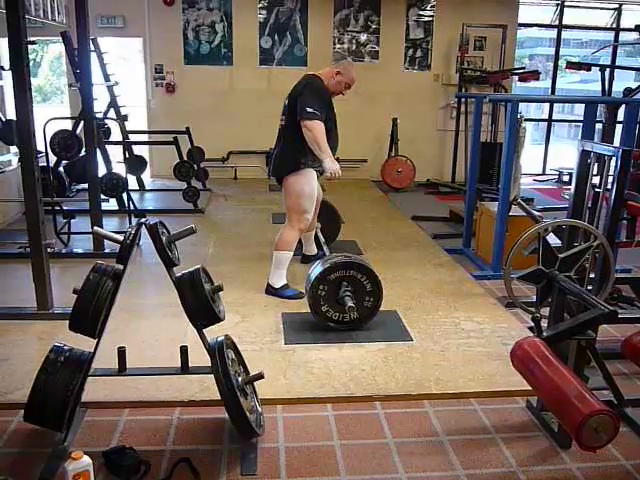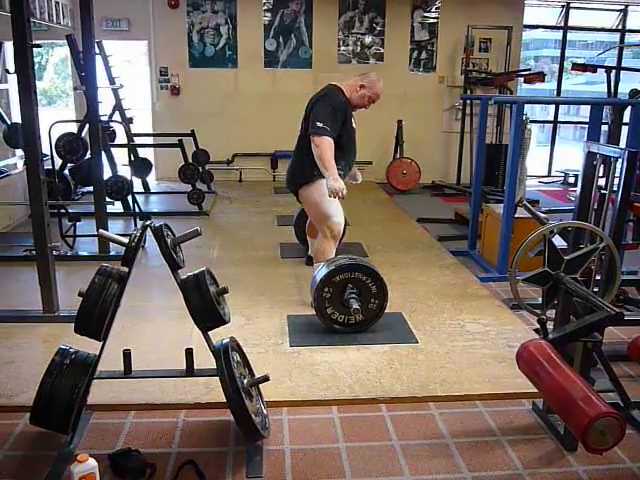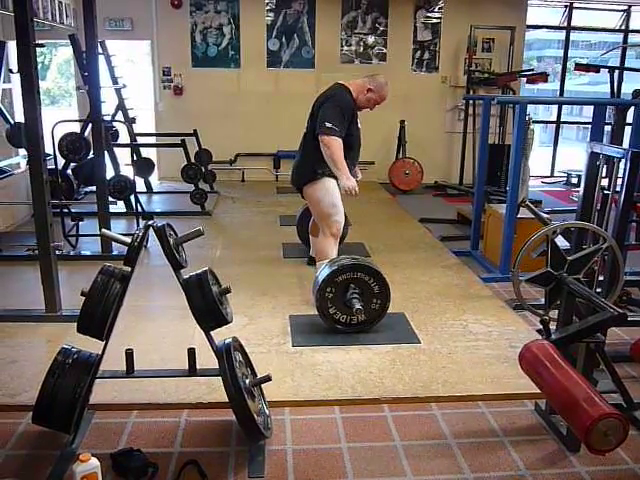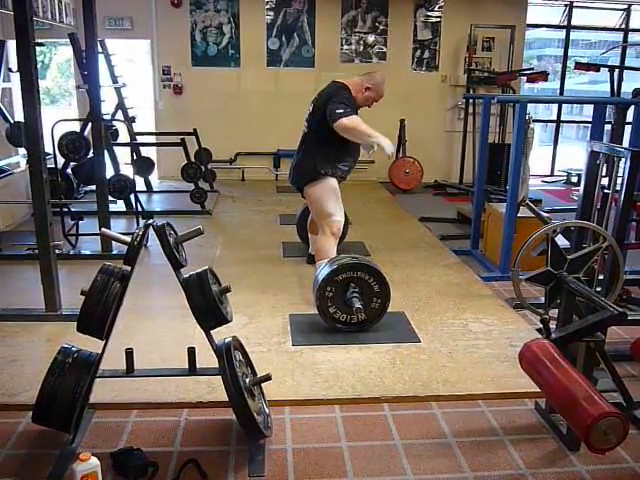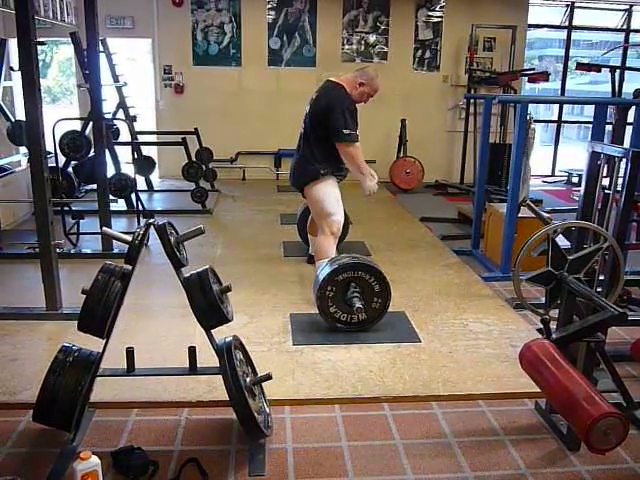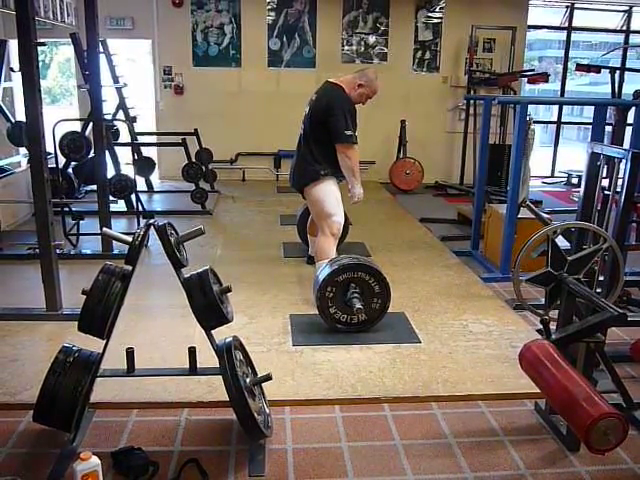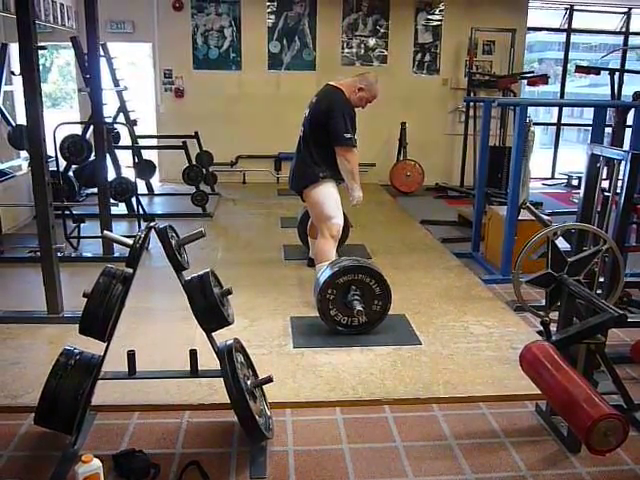
dt=0.7s
person 1, frame 1
left shoulder: (311, 87)
right shoulder: (315, 89)
right elbow: (311, 125)
left wrist: (323, 157)
right wrist: (327, 158)
left hip: (298, 162)
right hip: (298, 164)
left knee: (314, 203)
right knee: (297, 221)
left ankle: (310, 252)
right ankle: (276, 282)
person 1, frame 2
left shoulder: (341, 101)
right shoulder: (331, 101)
right elbow: (320, 139)
left wrist: (349, 169)
right wrist: (332, 177)
left hip: (319, 174)
right hip: (313, 175)
left knee: (320, 217)
right knee: (333, 228)
left ankle: (313, 255)
person 1, frame 3
left shoulder: (343, 97)
right shoulder: (340, 101)
right elbow: (329, 139)
left wrist: (351, 166)
right wrist: (344, 175)
left hip: (320, 171)
right hip: (318, 172)
left knee: (323, 215)
right knee: (332, 227)
left ankle: (315, 255)
person 1, frame 4
left shoulder: (338, 92)
right shoulder: (341, 96)
left elbow: (347, 124)
right elbow: (343, 124)
left wrist: (364, 138)
right wrist: (379, 138)
left hip: (315, 168)
right hip: (317, 171)
left knee: (320, 215)
right knee: (332, 226)
left ankle: (315, 254)
person 1, frame 5
left shoulder: (330, 91)
right shoulder: (339, 101)
left elbow: (345, 141)
right elbow: (347, 146)
left wrist: (364, 169)
right wrist: (365, 178)
left hip: (312, 168)
right hip: (317, 171)
left knee: (320, 215)
right knee: (332, 226)
left ankle: (315, 253)
person 1, frame 6
left shoulder: (328, 90)
right shoulder: (340, 102)
right elbow: (346, 148)
right wrist: (356, 183)
left hip: (311, 167)
right hip: (317, 171)
left knee: (320, 215)
right knee: (332, 226)
left ankle: (314, 254)
person 1, frame 7
left shoulder: (328, 93)
right shoulder: (340, 105)
right elbow: (346, 151)
right wrist: (355, 186)
left hip: (310, 170)
right hip: (316, 174)
left knee: (320, 217)
right knee: (331, 228)
left ankle: (315, 256)
